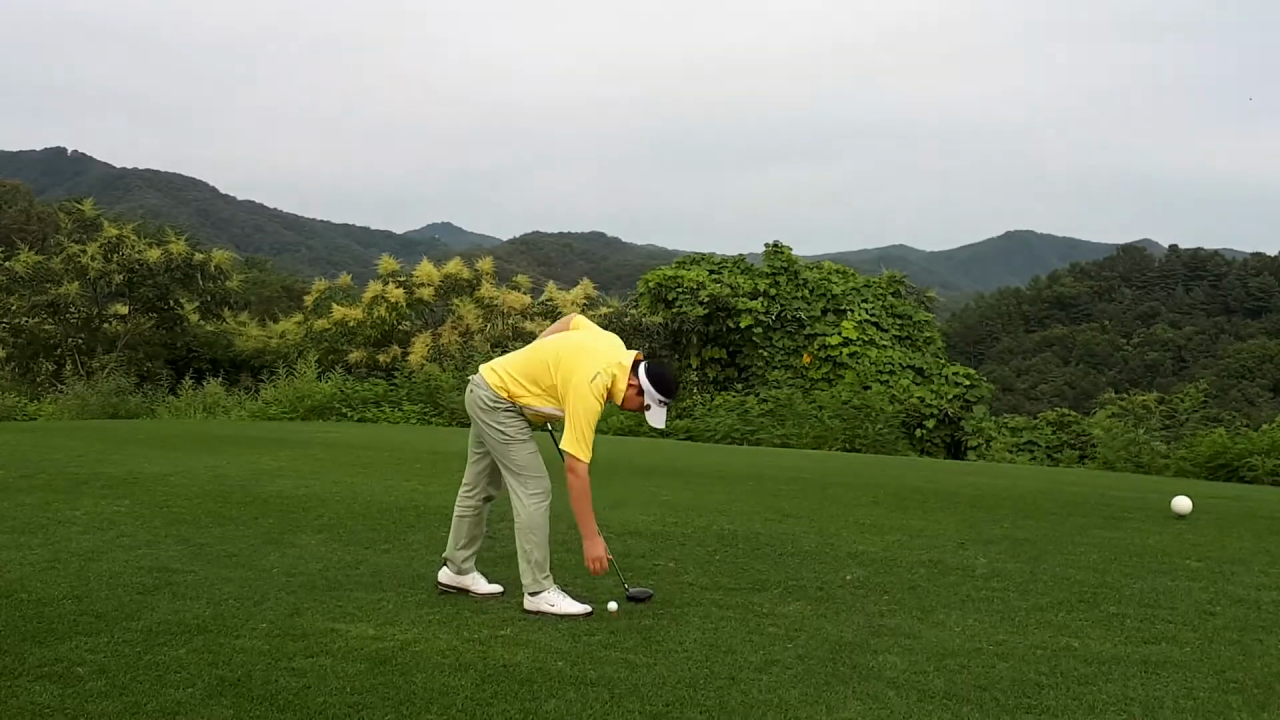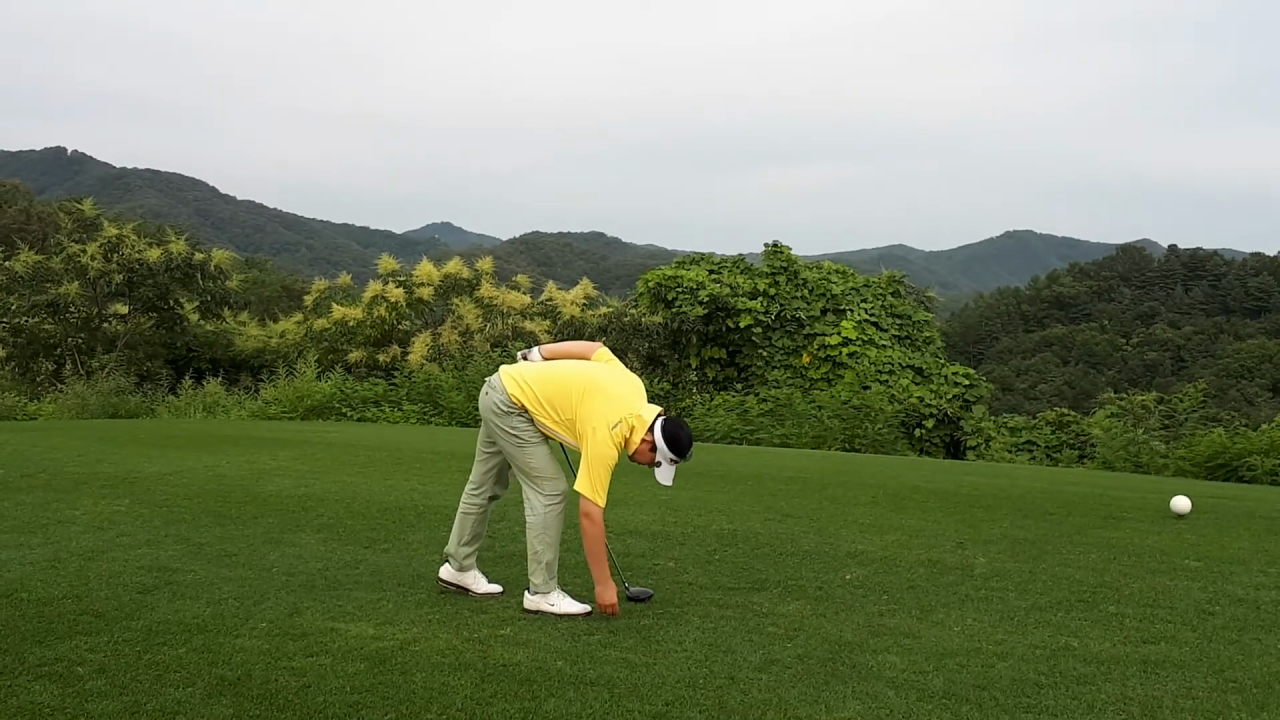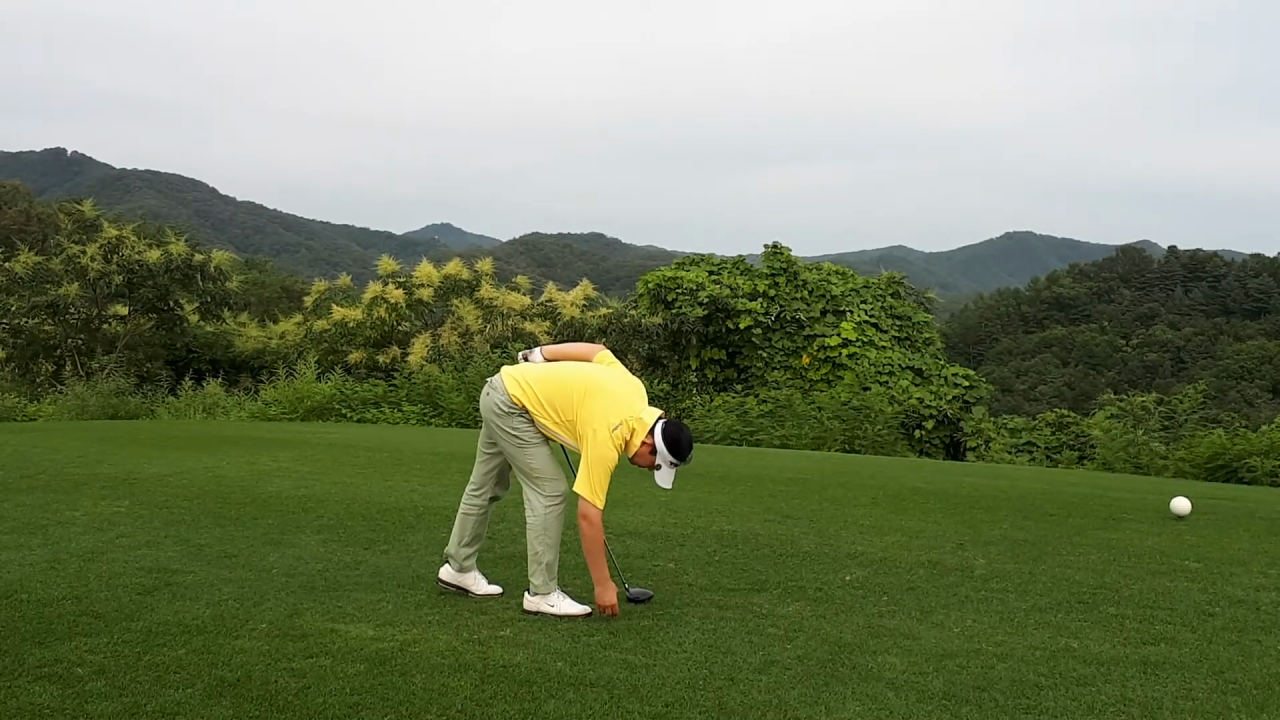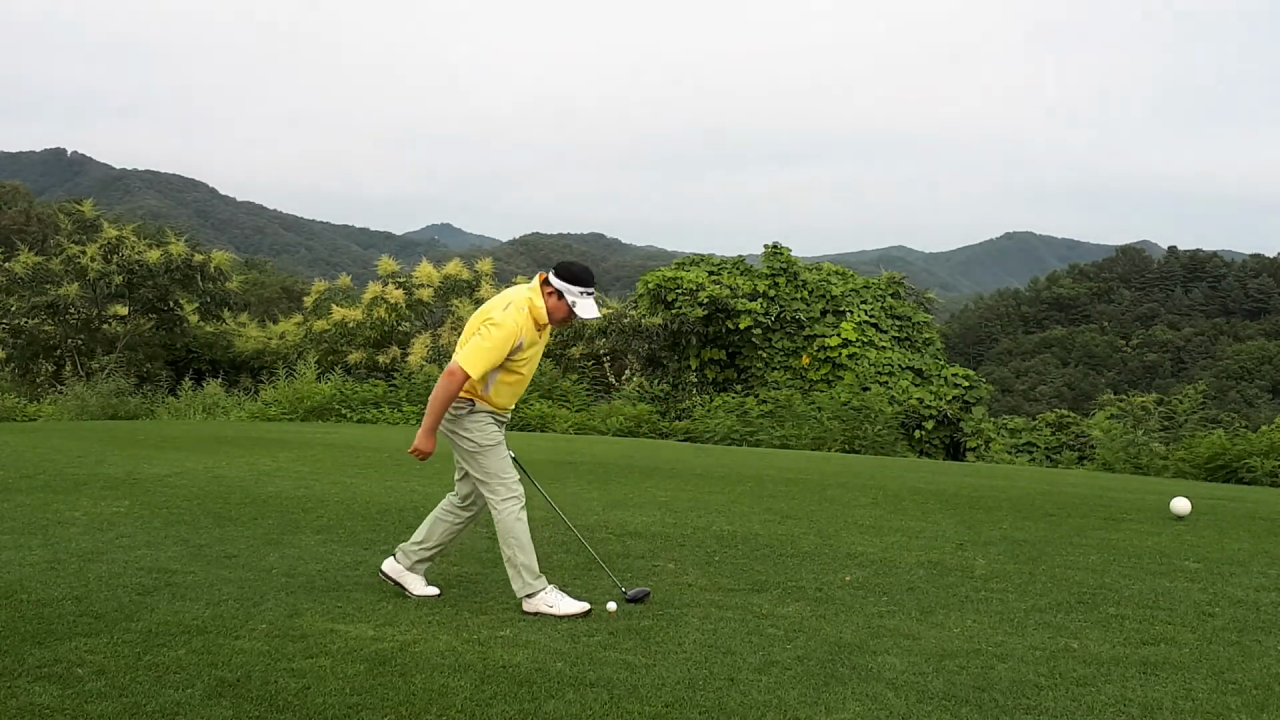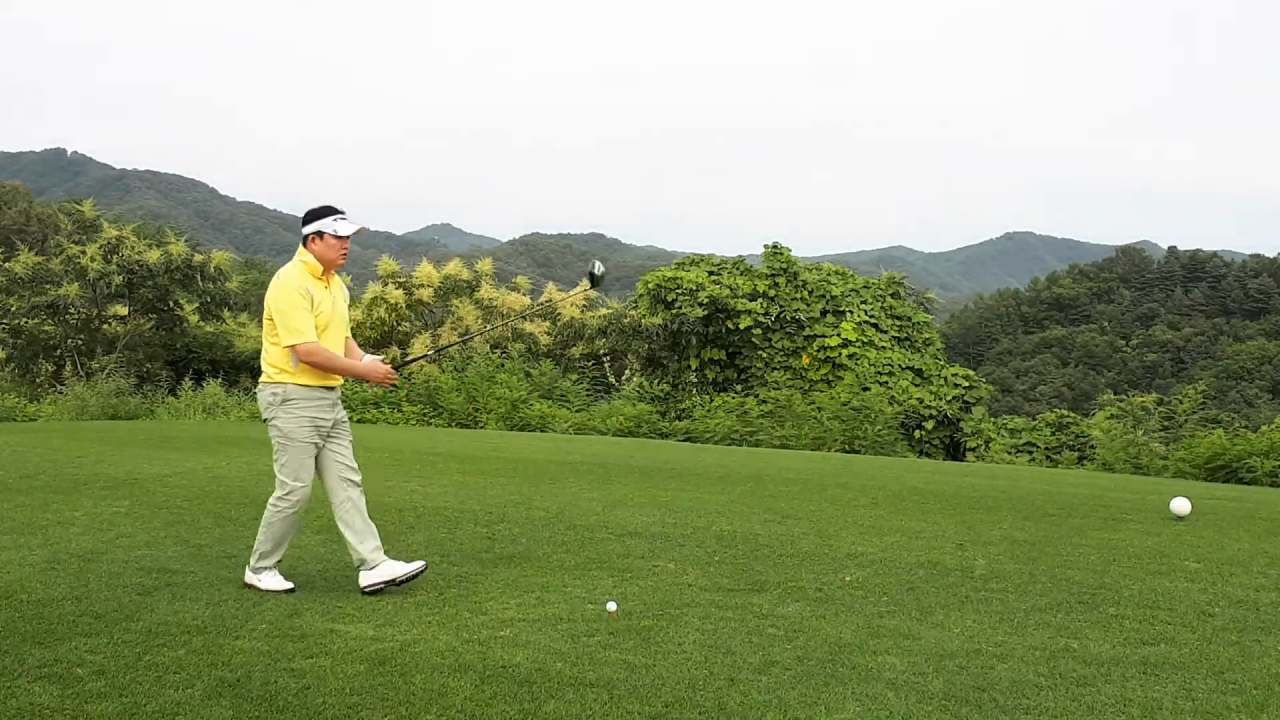
dt=1s
person 1, frame 1
left shoulder: (614, 347)
right shoulder: (590, 387)
left elbow: (570, 321)
right elbow: (576, 469)
right wrist: (592, 539)
left hip: (490, 388)
right hip: (498, 399)
left knee: (480, 485)
right knee: (533, 489)
left ankle: (457, 569)
right ankle: (539, 591)
person 1, frame 2
left shoulder: (634, 389)
right shoulder: (606, 436)
left elbow: (596, 348)
right elbow: (590, 513)
left wrist: (537, 355)
right wrist: (604, 584)
left hip: (504, 388)
right hip: (510, 403)
left knee: (485, 486)
right knee: (549, 491)
left ankle: (458, 566)
right ankle: (542, 592)
person 1, frame 3
left shoulder: (635, 392)
right shoulder: (607, 438)
left elbow: (598, 351)
right elbow: (588, 515)
left wrist: (539, 356)
right wrist: (603, 584)
left hip: (504, 388)
right hip: (511, 404)
left knee: (486, 487)
right knee: (550, 493)
left ankle: (459, 568)
right ankle: (542, 593)
person 1, frame 4
left shoulder: (539, 304)
right shoulder: (511, 321)
right elbow: (454, 374)
right wrist: (427, 432)
left hip: (483, 409)
right hip: (466, 408)
left knee: (469, 499)
right knee: (507, 496)
left ankle: (405, 563)
right ankle: (535, 592)
person 1, frame 5
left shoulder: (335, 284)
right shoulder: (291, 283)
right elbow: (305, 350)
left wrist: (366, 363)
right wrist: (363, 370)
left hip: (327, 398)
right hip: (291, 397)
left knee: (345, 481)
right knee: (294, 489)
left ankle: (373, 565)
right ankle: (261, 567)
